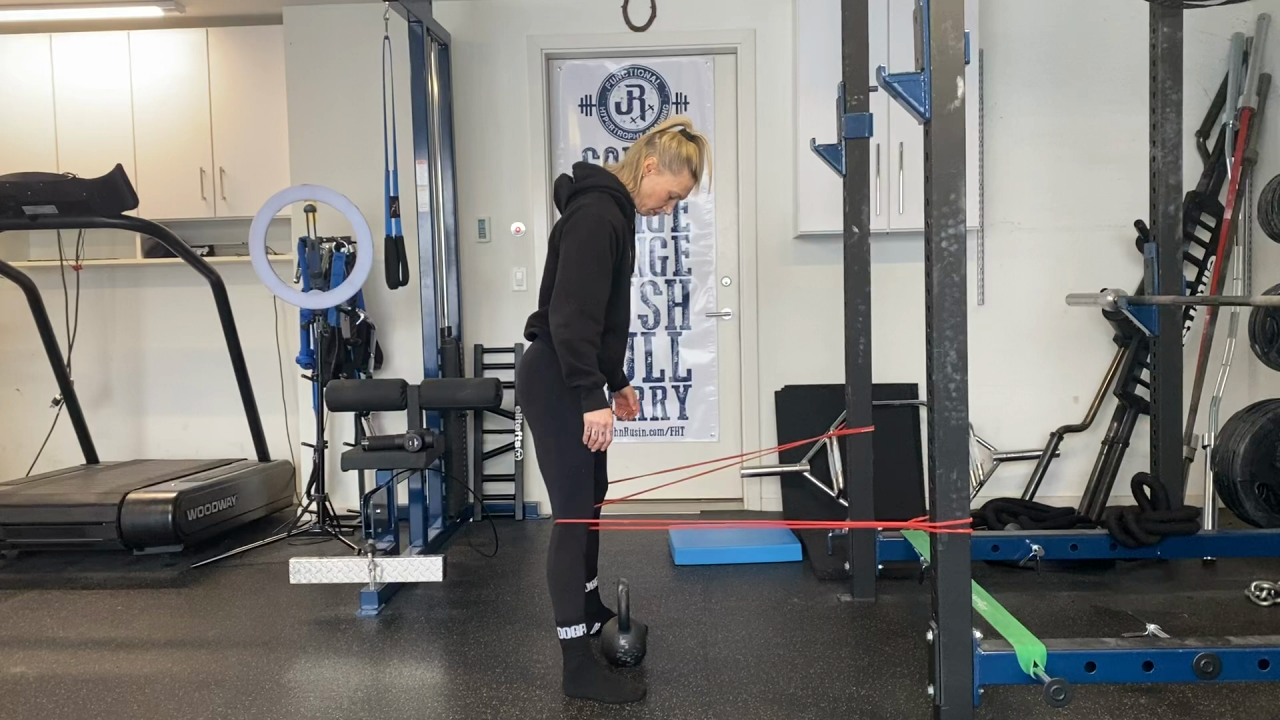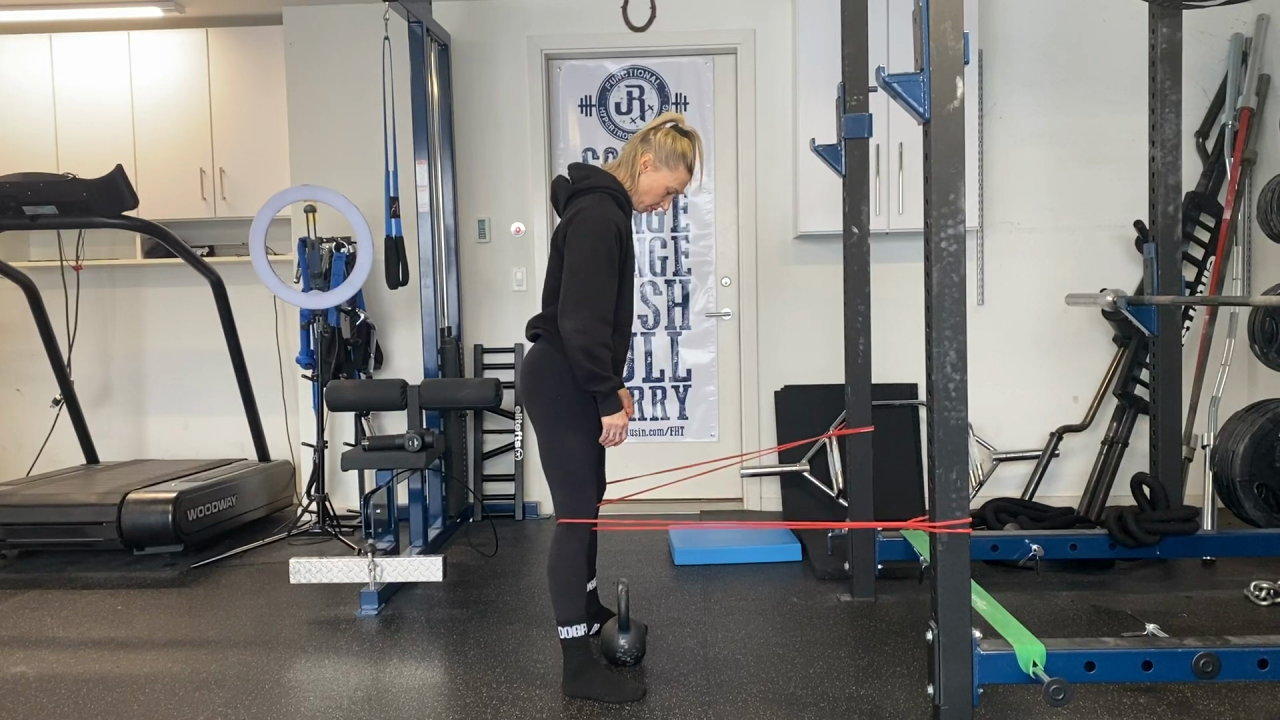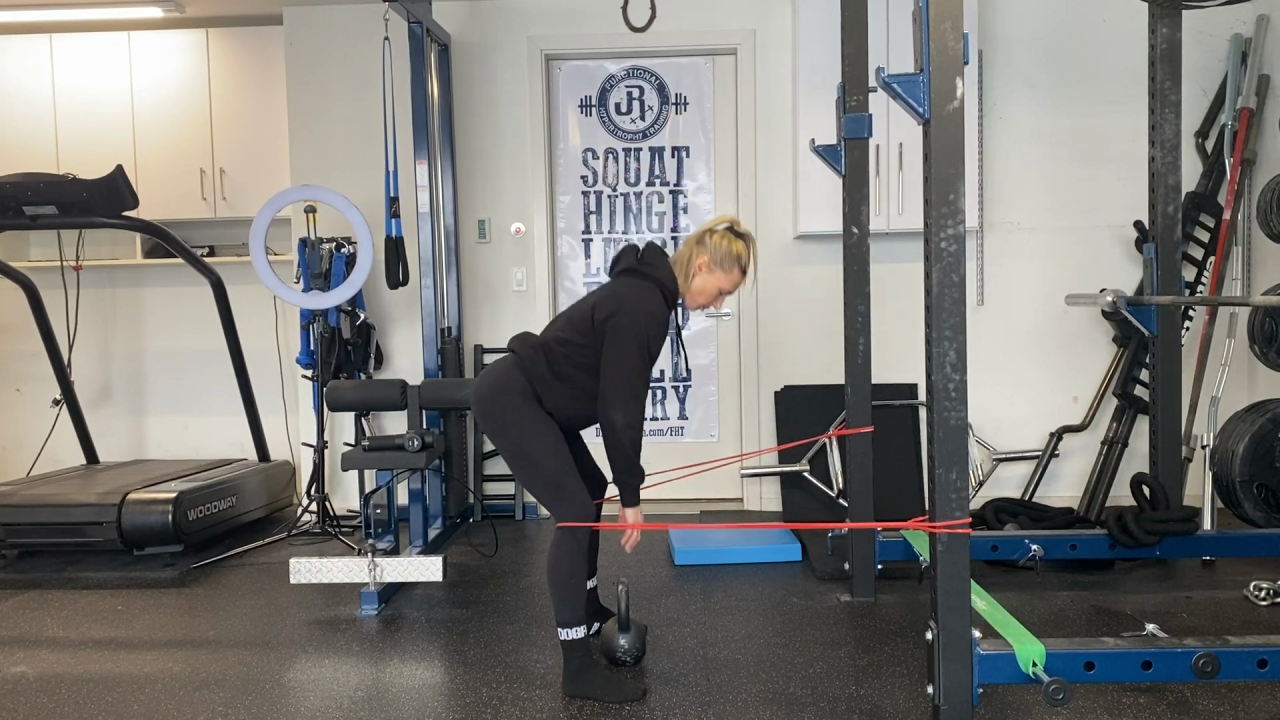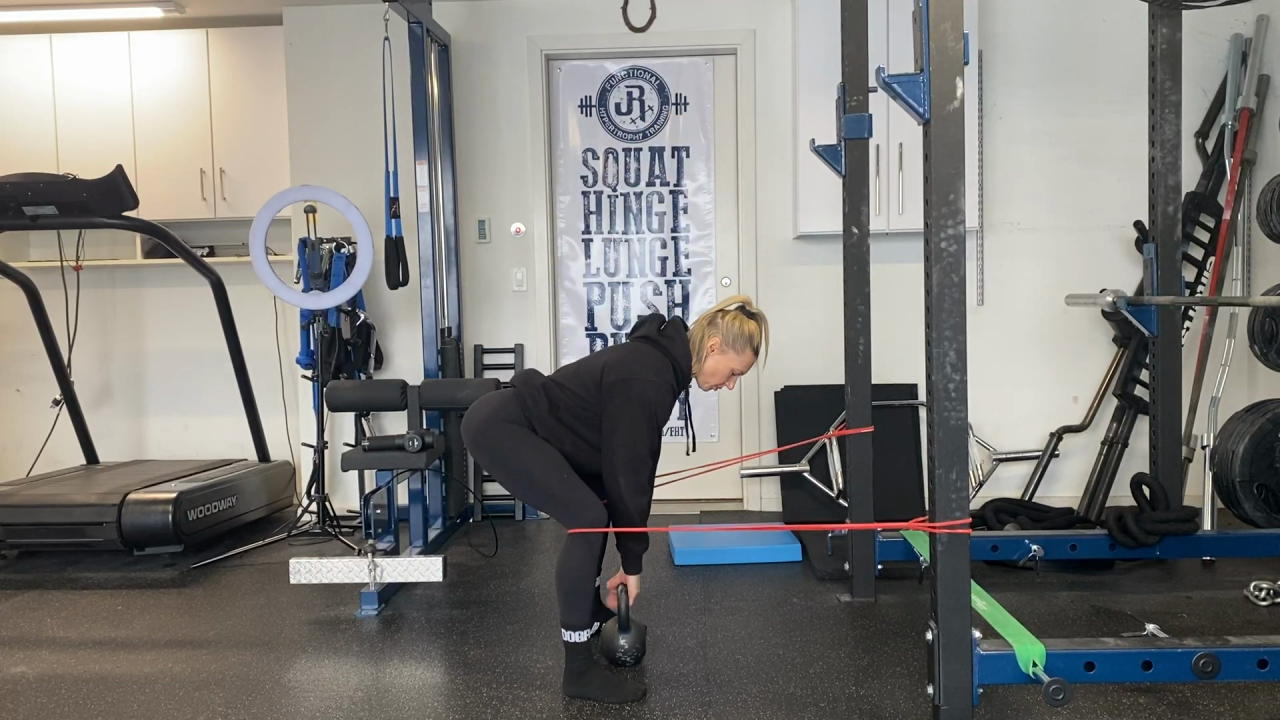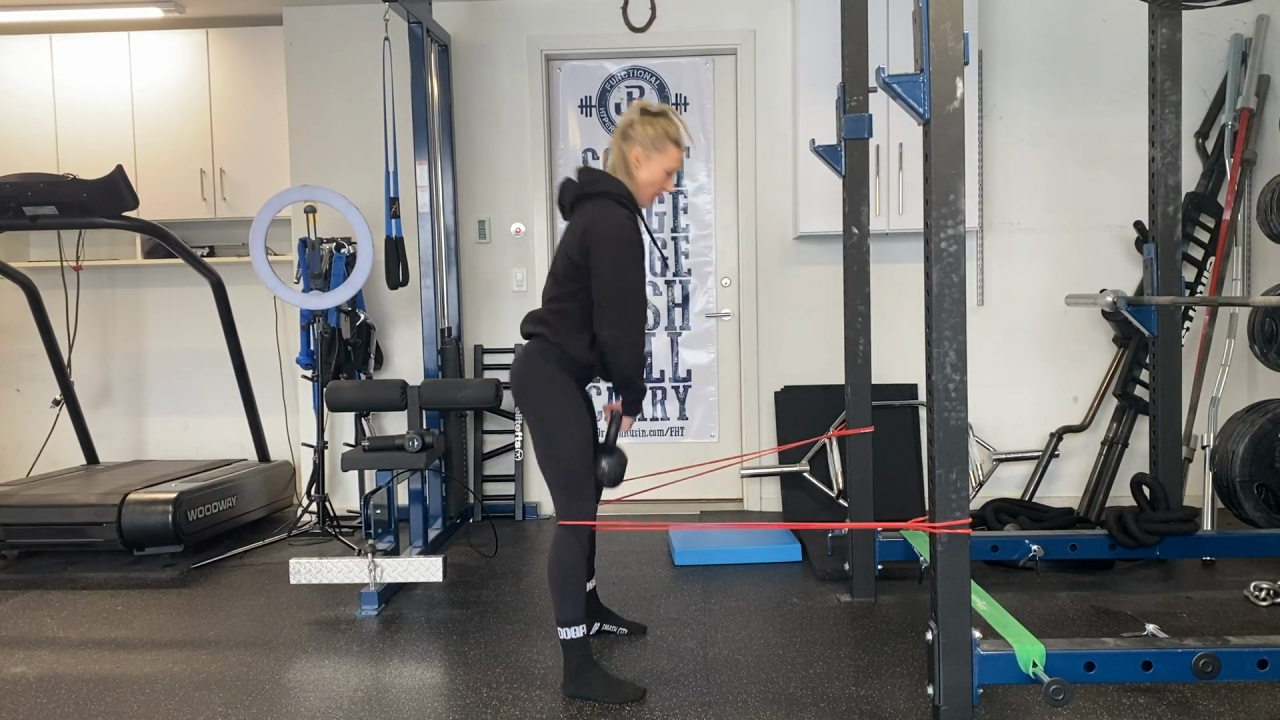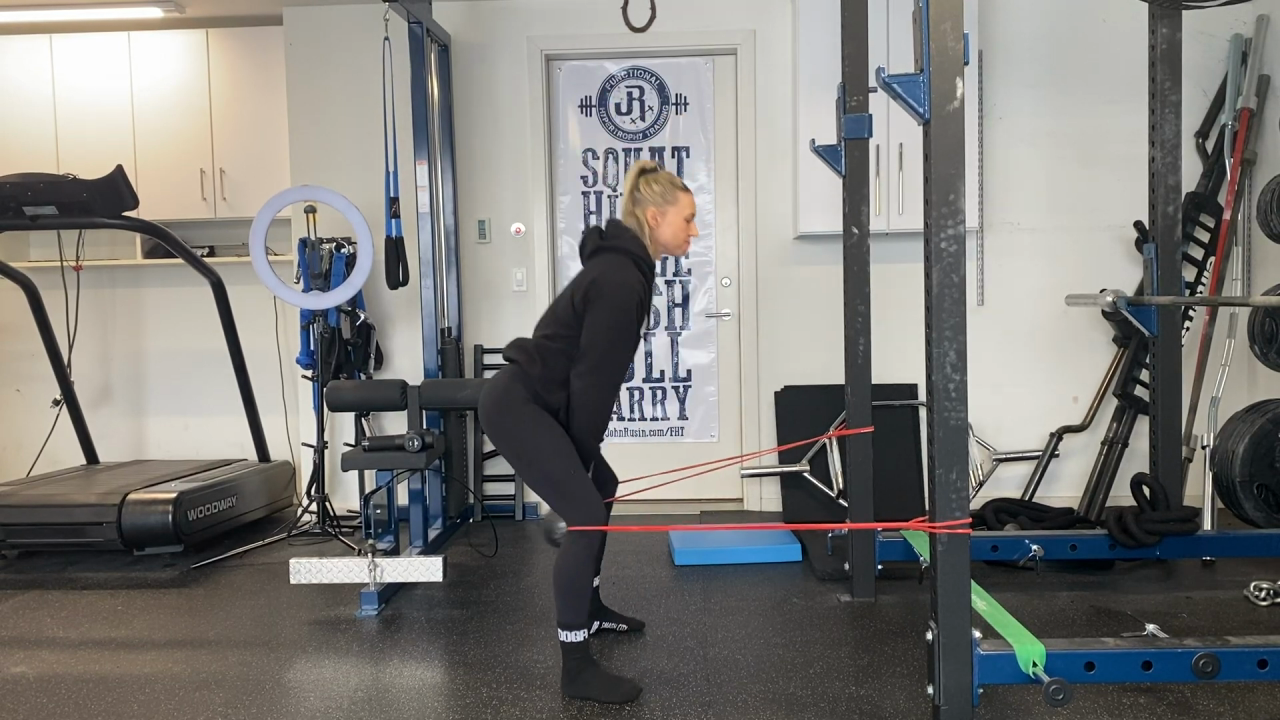
dt=0.7s
person 1, frame 1
left shoulder: (609, 211)
right shoulder: (595, 215)
right elbow: (570, 316)
left wrist: (616, 380)
right wrist: (592, 398)
left hip: (573, 381)
right hip: (557, 384)
left knee: (590, 499)
right knee: (574, 511)
left ankle: (591, 614)
right ankle: (578, 665)
person 1, frame 2
left shoulder: (603, 209)
right shoulder: (597, 215)
right elbow: (582, 320)
left wrist: (612, 385)
right wrist: (607, 398)
left hip: (571, 379)
right hip: (561, 382)
left knee: (588, 500)
right knee: (576, 512)
left ankle: (590, 614)
right ankle: (578, 666)
person 1, frame 3
left shoulder: (646, 293)
right shoulder: (640, 307)
left elbow: (622, 399)
right elbow: (620, 408)
left wrist: (624, 485)
right wrist: (631, 496)
left hip: (535, 398)
right hip: (510, 399)
left knee: (590, 494)
right knee: (574, 512)
left ankle: (590, 614)
right ankle: (578, 666)
person 1, frame 4
left shoulder: (661, 363)
right shoulder: (645, 379)
left elbow: (635, 468)
right elbow: (627, 474)
left wrist: (630, 558)
right wrist: (631, 566)
left hip: (523, 422)
right hip: (498, 427)
left knee: (601, 503)
right knee: (588, 517)
left ankle: (592, 613)
right ankle: (579, 669)
person 1, frame 5
left shoulder: (605, 212)
right shoulder: (610, 222)
left elbow: (610, 318)
right elbow: (619, 325)
left wrist: (622, 391)
right wrist: (632, 397)
left hip: (560, 374)
right hip: (551, 379)
left knee: (585, 501)
right knee: (577, 511)
left ankle: (588, 608)
right ankle: (577, 667)
person 1, frame 6
left shoulder: (625, 269)
right shoulder: (622, 281)
left elbow: (590, 374)
right elbow: (593, 380)
left wrist: (584, 463)
right wrist: (579, 460)
left hip: (535, 400)
right hip: (517, 406)
left knee: (600, 491)
right knee: (586, 514)
left ankle: (589, 608)
right ankle: (576, 667)
